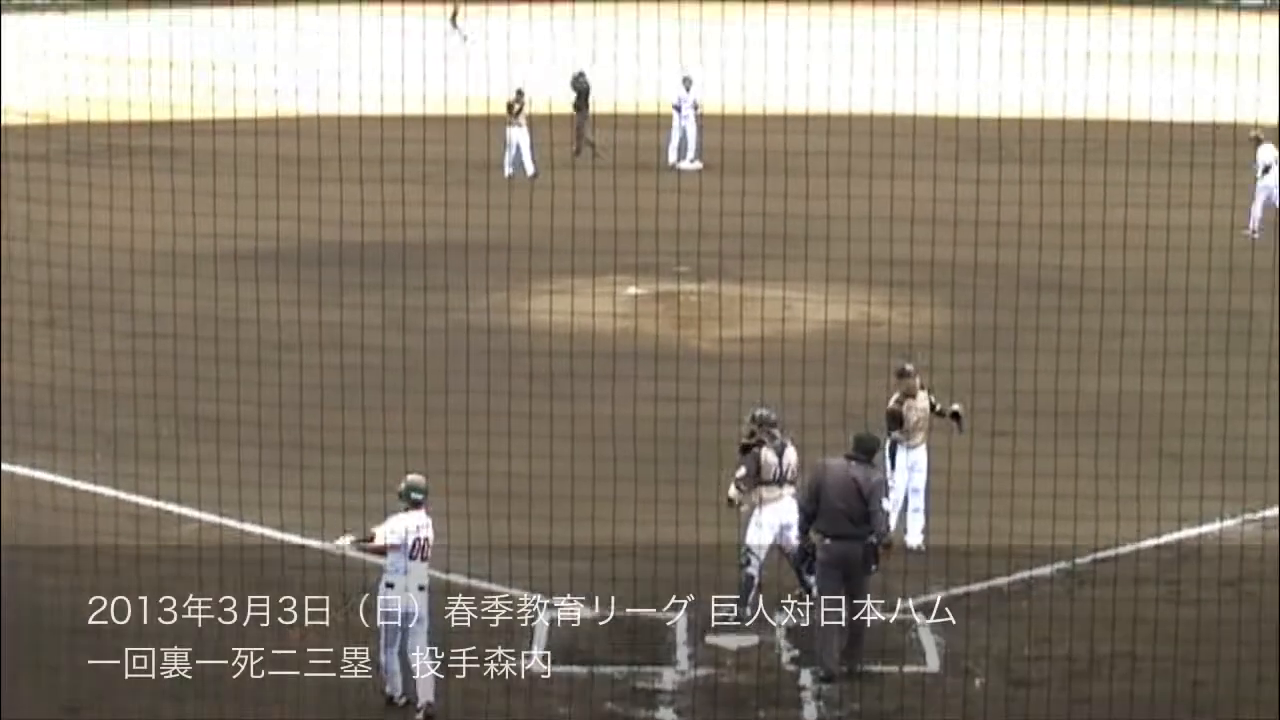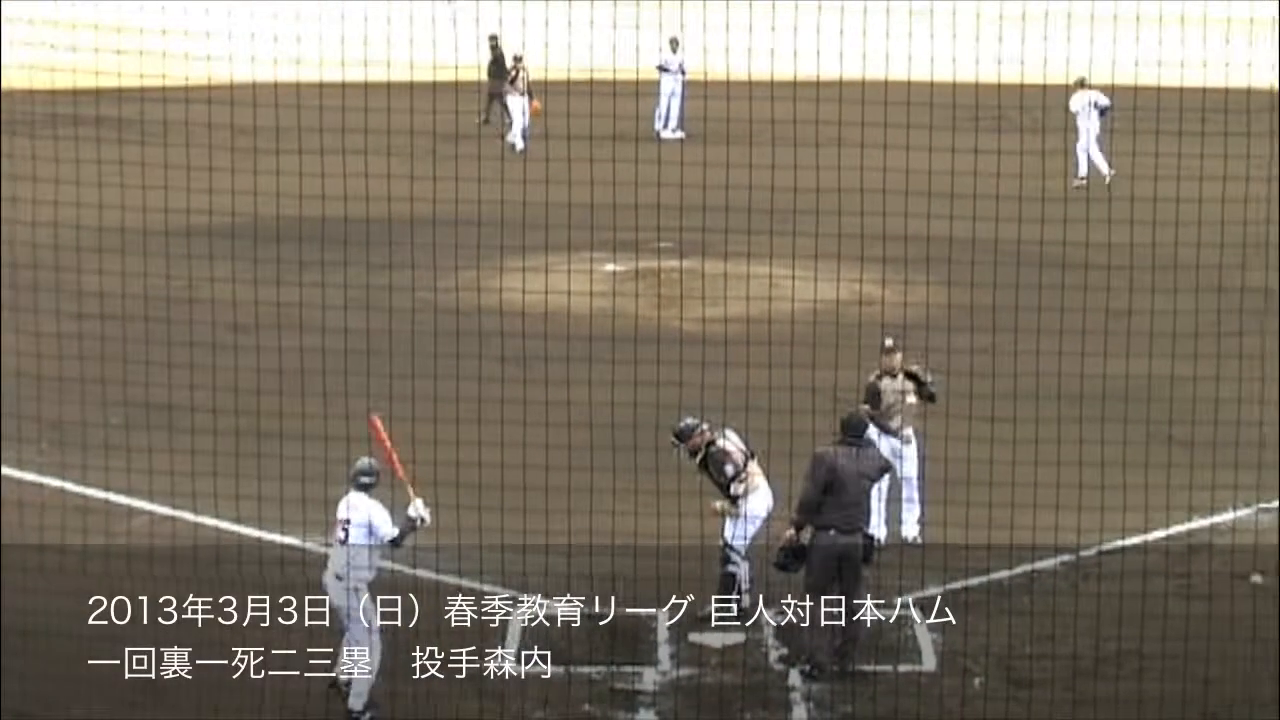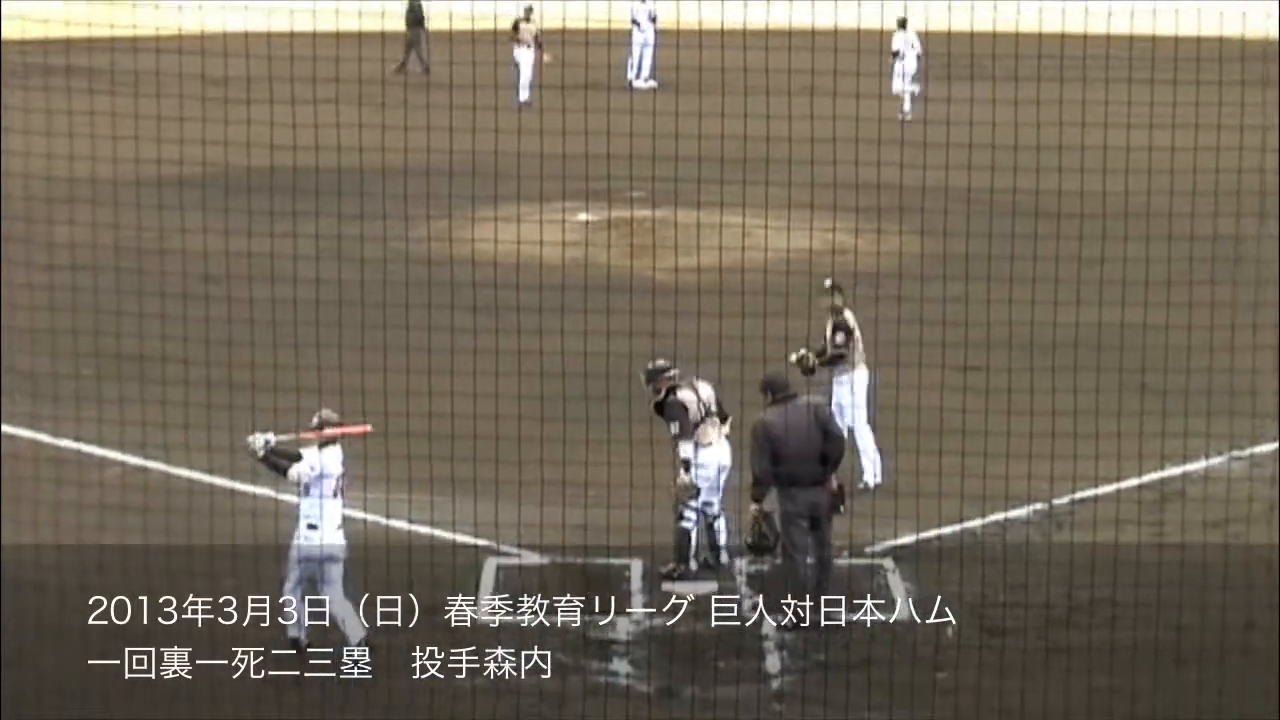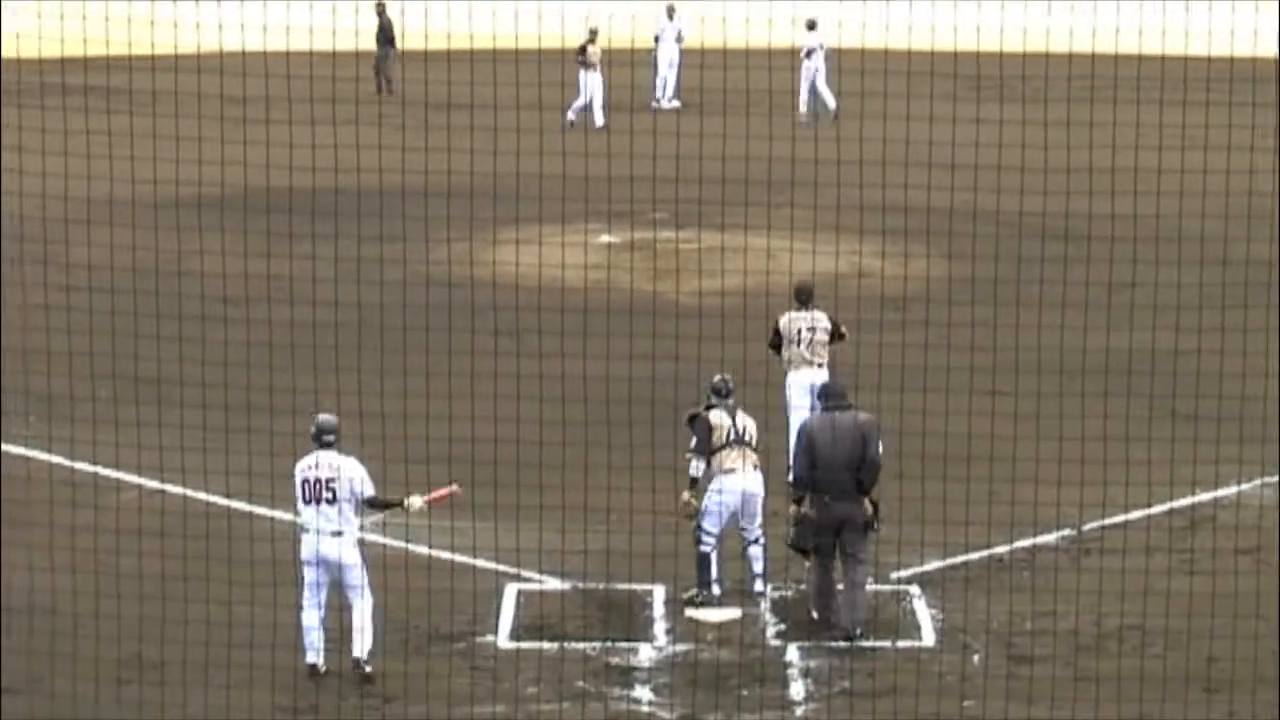
dt=1s
person 1, frame 1
left shoulder: (825, 467)
right shoulder: (874, 478)
left elbow: (808, 504)
right elbow: (878, 513)
left wrist: (804, 530)
right wrist: (883, 539)
left hip: (829, 546)
right hip: (858, 549)
left knee: (828, 607)
right knee: (856, 606)
left ankle: (829, 666)
right ankle: (853, 661)
person 1, frame 2
left shoulder: (825, 456)
right shoulder: (873, 460)
left elbow: (811, 496)
left wrist: (796, 525)
left hip: (825, 538)
right hip: (856, 540)
left knee: (818, 598)
right knee: (849, 601)
left ankle: (818, 661)
right ankle: (843, 659)
person 1, frame 3
left shoulder: (765, 422)
right shoulder: (817, 406)
left elbow: (763, 467)
right elbow: (837, 439)
left wrist: (758, 499)
right wrist: (830, 472)
left hip: (791, 494)
right hip: (822, 490)
left knee: (795, 553)
right knee: (823, 546)
left ankle: (799, 614)
right ankle: (822, 599)
person 1, frame 4
left shoulder: (810, 425)
right shoulder: (865, 422)
left elbow: (802, 468)
right elbow: (873, 462)
left wrist: (797, 501)
right wrist: (865, 495)
left hip: (823, 503)
right hip: (854, 503)
left knee: (822, 558)
right knee: (856, 562)
left ankle: (823, 613)
right ankle: (852, 623)
person 2, frame 1
left shoulder: (399, 521)
right shoulder: (426, 521)
left elbow: (383, 543)
left wrist: (354, 543)
right wrist: (360, 543)
left hip: (392, 594)
right hip: (419, 595)
left knee: (389, 646)
right knee: (419, 650)
left ankle: (395, 693)
person 2, frame 2
left shoulder: (347, 502)
right shoulder: (371, 507)
left elbow: (381, 532)
right elbow: (395, 540)
left wrist: (412, 520)
right wrist: (413, 518)
left hip: (336, 579)
right hip: (350, 584)
left knee: (353, 631)
right knee: (367, 646)
left ankle: (342, 676)
person 2, frame 3
left shoulder: (325, 457)
right shoulder: (331, 453)
left elbow: (294, 474)
right elbow: (296, 457)
left wrist: (262, 454)
right wrist: (268, 446)
left hip: (310, 536)
right hip: (335, 537)
left knee: (294, 589)
right knee: (333, 594)
left ankle: (296, 639)
right ankle: (359, 640)
person 2, frame 4
left shoulder: (301, 467)
right shoulder: (349, 465)
left elbow: (302, 507)
right elbow: (370, 501)
right wrist: (404, 502)
left hip: (312, 543)
right hip: (343, 542)
left knee: (312, 604)
right knee: (361, 601)
left ankle: (314, 662)
right ankle: (361, 658)
person 3, frame 1
left shoulder: (756, 452)
right shoulder: (789, 448)
left elbow: (742, 482)
right elbow: (791, 479)
left wrist: (733, 501)
left hip: (767, 511)
right hip: (789, 506)
left knee: (750, 560)
right knee: (796, 552)
left ankle: (743, 609)
right ankle: (813, 590)
person 3, frame 2
left shoulder: (715, 452)
right shoulder: (723, 434)
left elbow: (738, 478)
right elbow: (751, 456)
left wrist: (729, 505)
left hip: (748, 502)
right hip: (761, 494)
left knee: (731, 553)
right knee: (738, 550)
left ankle: (724, 607)
right ankle: (741, 600)
person 3, frame 3
left shoulder: (673, 400)
right shoulder: (702, 385)
left elbow: (683, 437)
right elbow: (724, 418)
left wrist: (684, 470)
left hip: (702, 457)
right hip: (722, 451)
left knee: (688, 511)
right knee: (712, 507)
left ankle: (685, 565)
right ankle: (719, 555)
person 3, frame 4
left shoulder: (707, 418)
right shoulder: (748, 419)
left elbow: (699, 455)
left wrist: (691, 489)
left hip: (726, 481)
right hip: (753, 479)
left knee: (706, 536)
right knee: (753, 533)
left ankle: (708, 590)
right ankle: (759, 583)
person 4, frame 1
left shoulder: (924, 391)
right shoulder: (896, 406)
left elbow: (934, 408)
right elbow: (893, 440)
left wrist: (948, 413)
right wrist: (892, 470)
left hip: (920, 450)
right hip: (900, 451)
left knee: (917, 494)
right knee: (896, 495)
left ankle: (914, 538)
person 4, frame 2
left shoulder: (911, 375)
right shoulder: (875, 382)
left elbow: (932, 399)
right elbow: (871, 415)
left wrist: (926, 383)
right wrist: (895, 434)
left hip: (906, 433)
right hip: (881, 435)
left knee: (911, 480)
right knee: (880, 483)
left ankle: (911, 531)
right ankle: (877, 532)
person 4, frame 3
left shoulder: (842, 321)
right shoulder: (837, 317)
left elbow: (837, 355)
right elbow: (831, 344)
left wrist: (814, 362)
right wrist: (808, 355)
left hip: (851, 376)
right hip: (842, 375)
left knee: (859, 425)
right knee: (838, 423)
left ankle: (873, 475)
person 4, frame 4
left shoulder: (784, 320)
right shoulder: (824, 319)
left elbow: (773, 348)
right elbow: (842, 335)
left hip: (797, 376)
right hip: (820, 374)
left knee: (798, 423)
